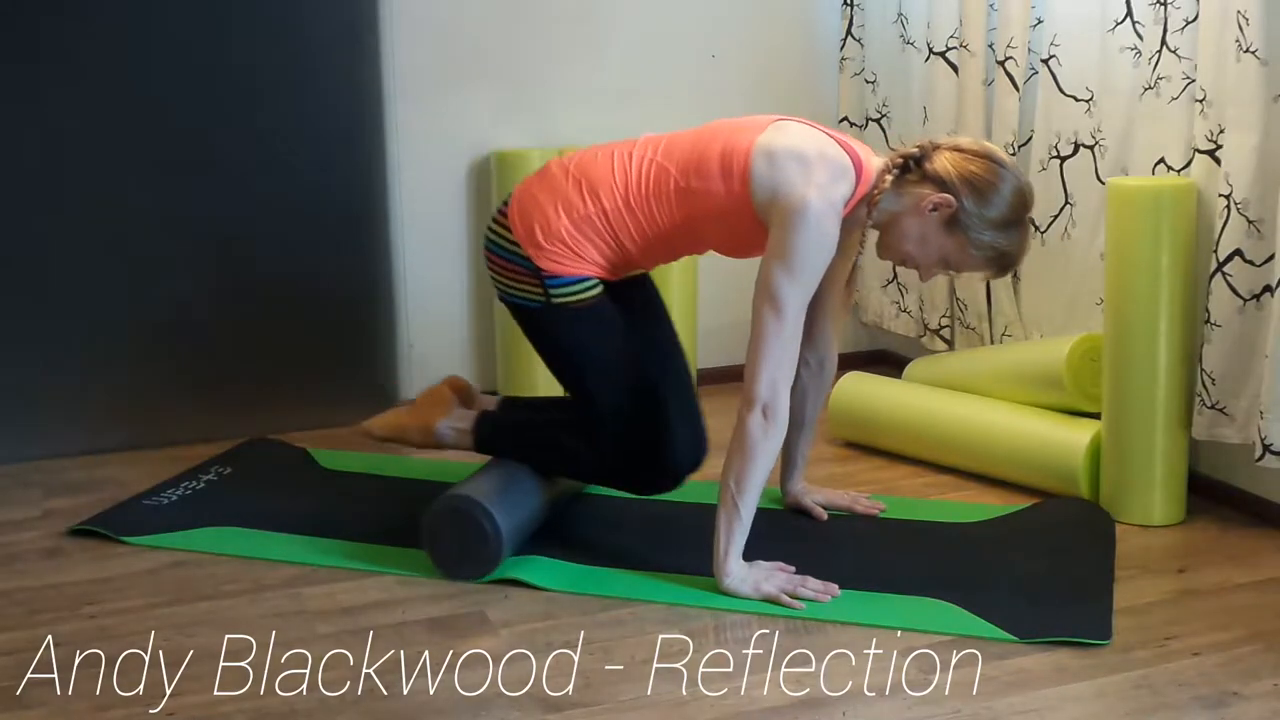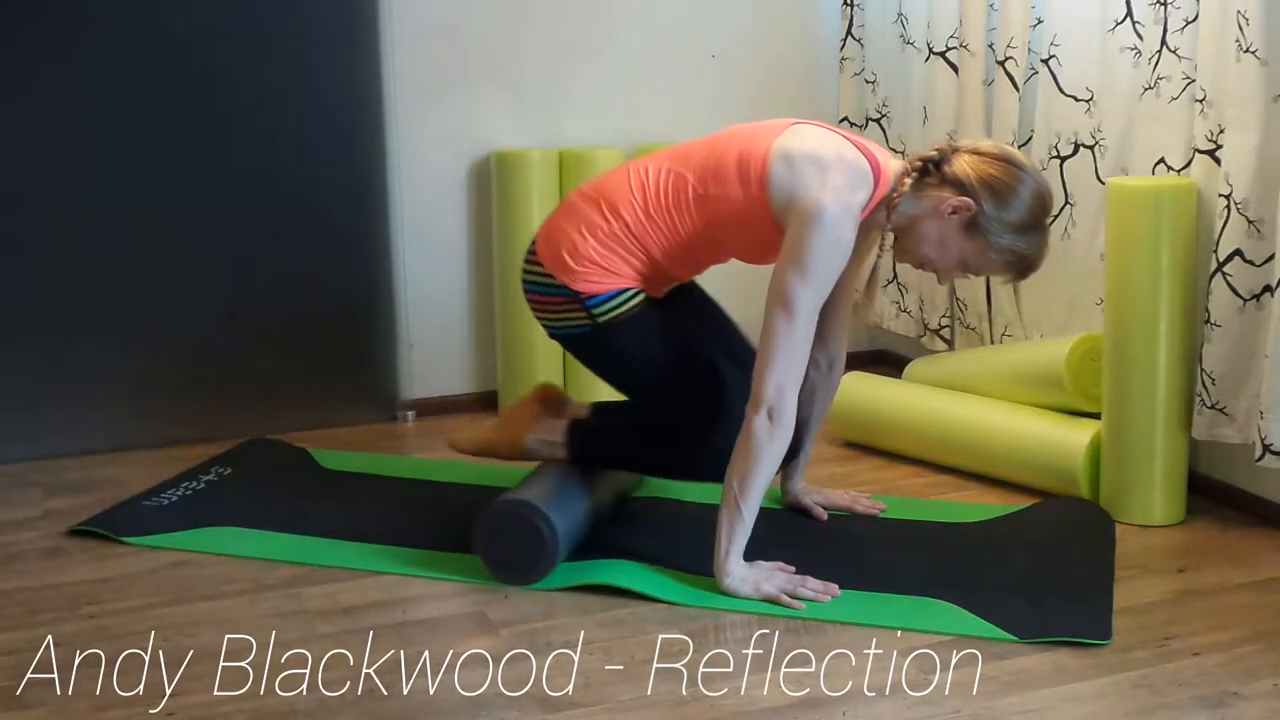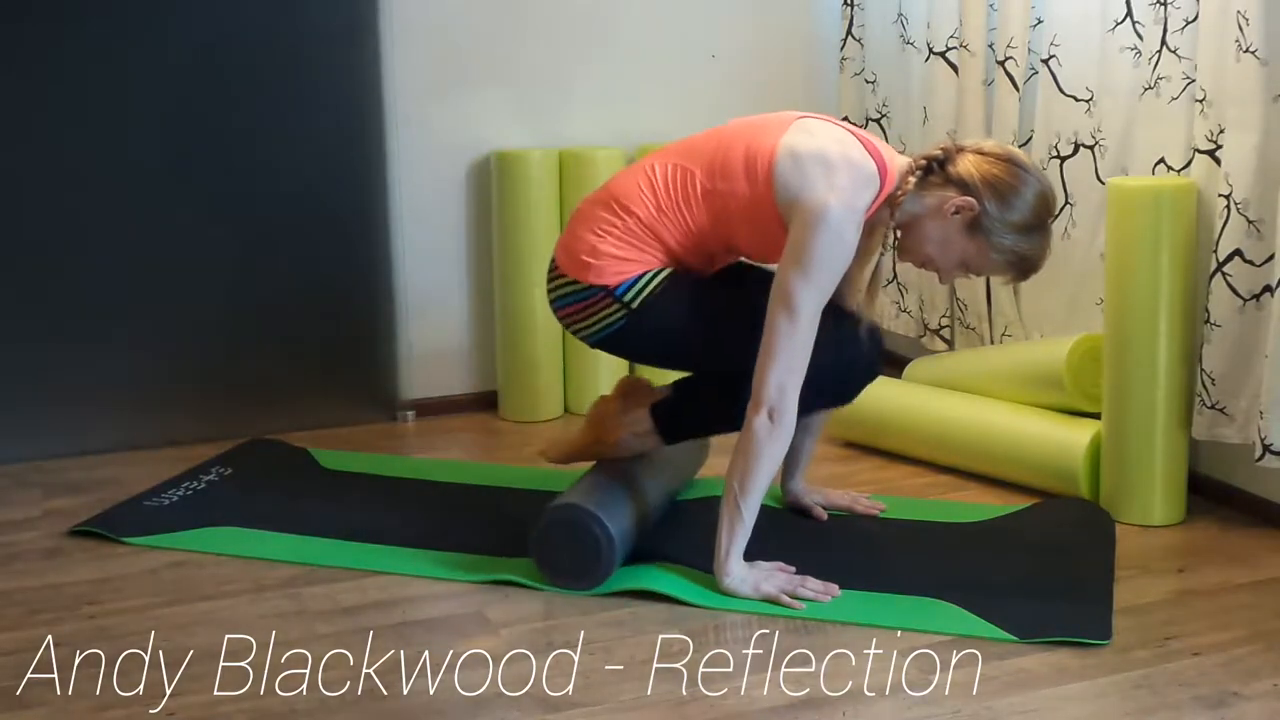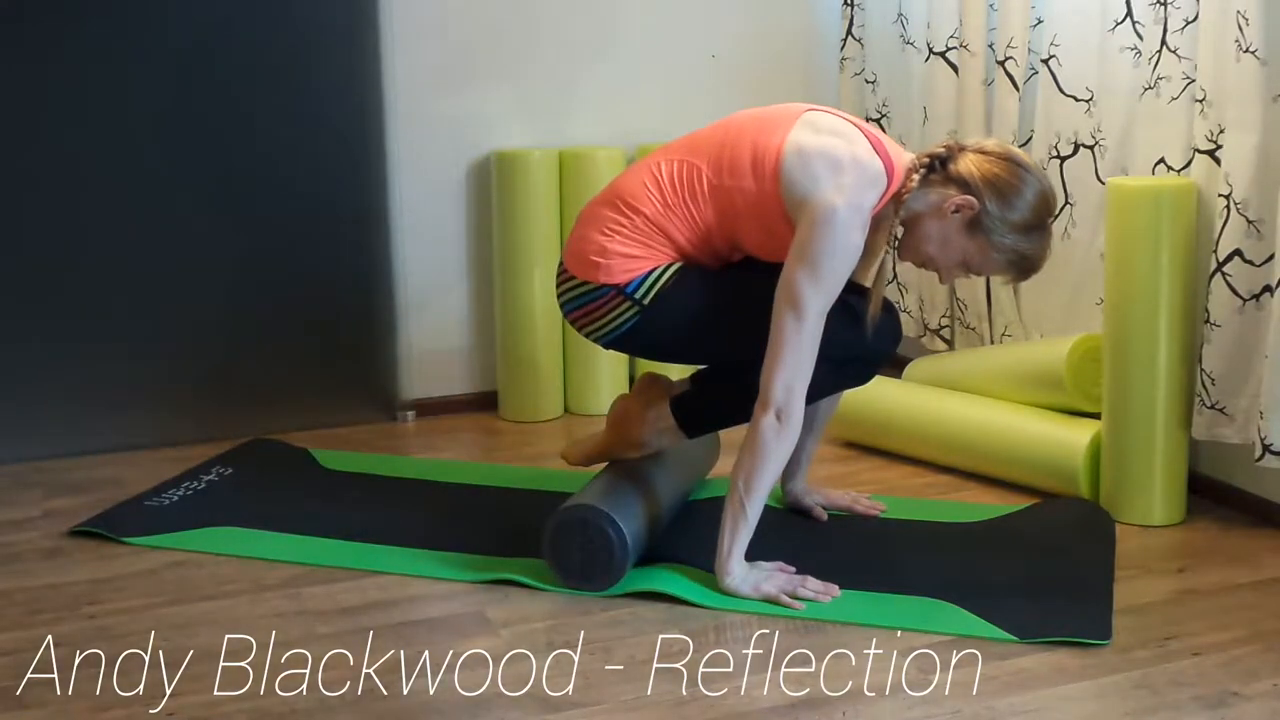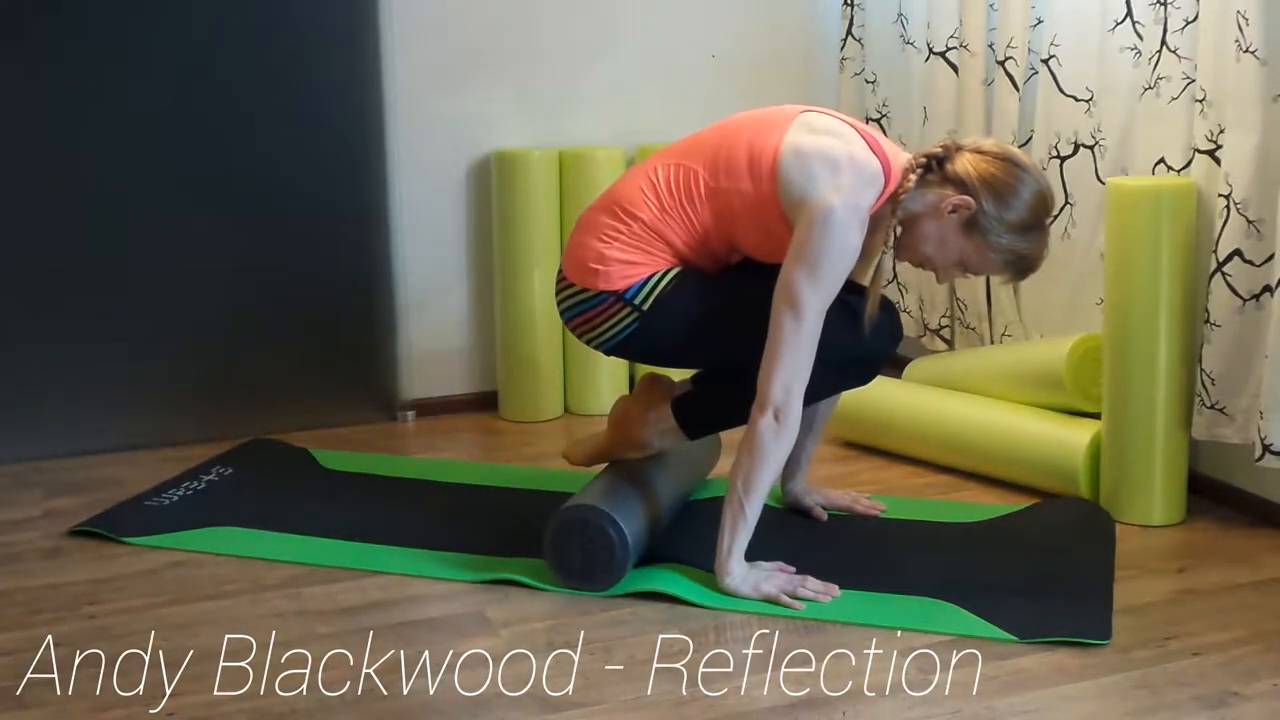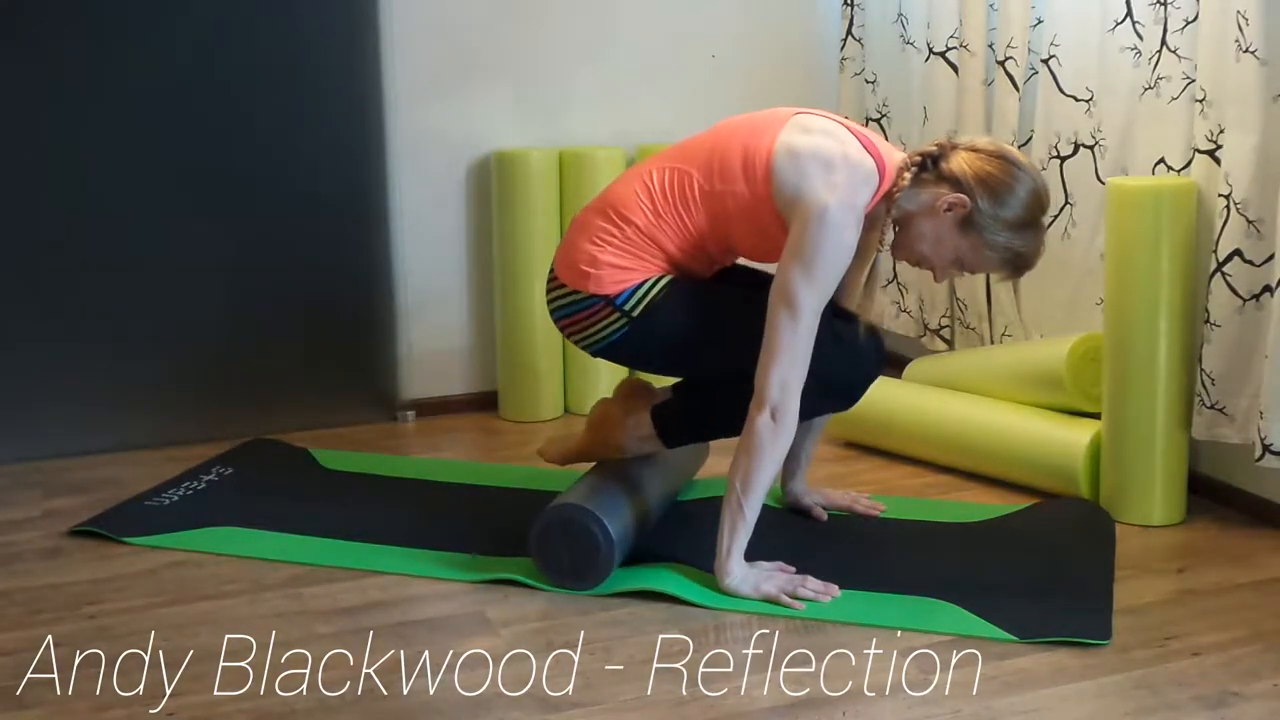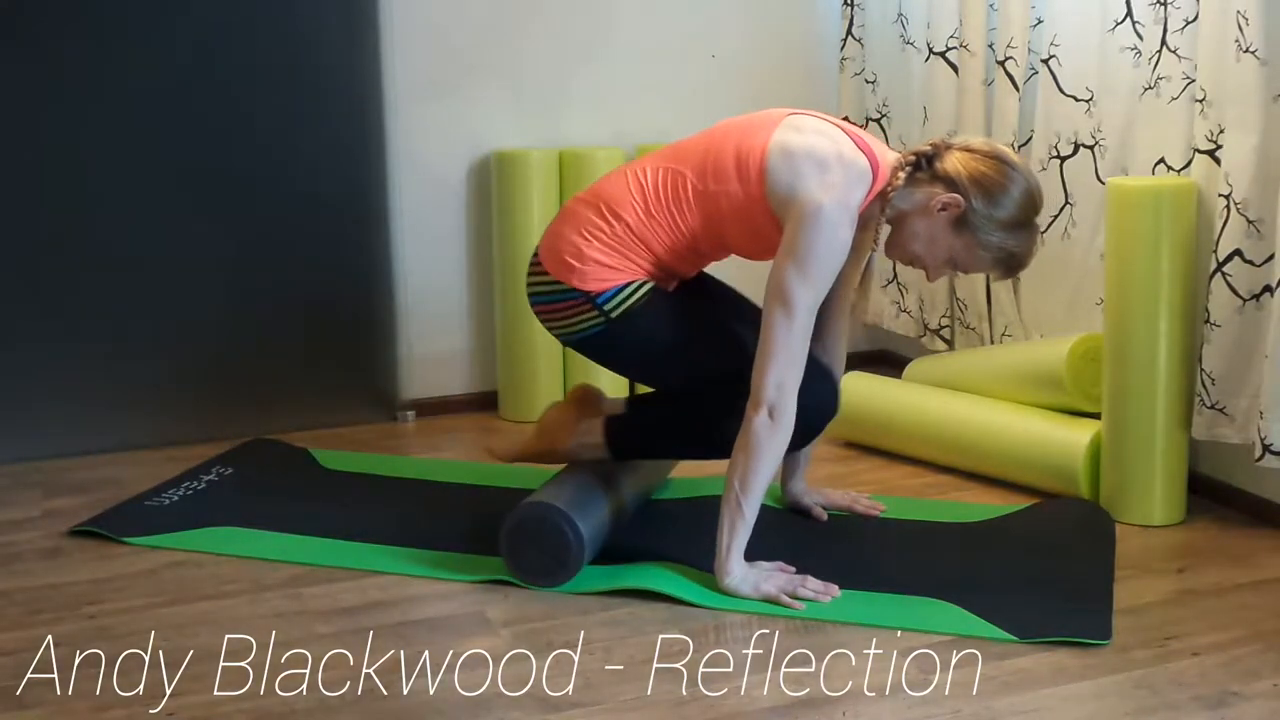
dt=0.3s
person 1, frame 1
left shoulder: (855, 187)
right shoulder: (817, 200)
left elbow: (817, 353)
right elbow: (764, 398)
left wrist: (794, 482)
right wrist: (729, 563)
left hip: (597, 242)
right hip: (549, 242)
left knee: (668, 441)
right knee: (661, 457)
left ankle: (482, 410)
right ankle: (459, 424)
person 1, frame 2
left shoulder: (877, 190)
right shoulder: (835, 204)
left elbow: (825, 354)
right elbow: (774, 400)
left wrist: (795, 480)
right wrist: (730, 564)
left hip: (634, 259)
right hip: (585, 269)
left knee: (740, 414)
right knee: (741, 424)
left ankle: (566, 419)
right ankle: (551, 434)
person 1, frame 3
left shoulder: (881, 181)
right shoulder: (838, 201)
left elbow: (810, 363)
right elbow: (773, 398)
left wrist: (794, 481)
right wrist: (731, 565)
left hip: (656, 257)
right hip: (605, 275)
left knee: (847, 352)
right knee: (849, 356)
left ankle: (650, 410)
right ankle: (637, 422)
person 1, frame 4
left shoulder: (885, 178)
right shoulder: (845, 201)
left elbow: (824, 353)
right elbow: (780, 397)
left wrist: (794, 480)
right wrist: (731, 566)
left hip: (664, 253)
right hip: (616, 275)
left knee: (835, 334)
right knee: (868, 334)
left ankle: (665, 405)
right ankle: (657, 419)
person 1, frame 5
left shoulder: (886, 179)
right shoulder: (843, 200)
left elbow: (822, 354)
right elbow: (778, 397)
left wrist: (795, 481)
right wrist: (732, 567)
left hip: (662, 259)
right hip: (614, 282)
left knee: (845, 332)
right knee: (867, 334)
left ankle: (670, 406)
right ankle: (658, 422)
person 1, frame 6
left shoulder: (880, 179)
right shoulder: (838, 199)
left elbow: (818, 357)
right elbow: (776, 395)
left wrist: (795, 481)
right wrist: (732, 565)
left hip: (650, 263)
right hip: (606, 285)
left knee: (838, 351)
right knee: (851, 359)
left ankle: (650, 411)
right ankle: (636, 427)
person 1, frame 7
left shoulder: (873, 183)
right shoulder: (833, 199)
left elbow: (825, 345)
right elbow: (773, 398)
left wrist: (794, 480)
right wrist: (731, 566)
left hip: (639, 260)
right hip: (588, 276)
left knee: (807, 383)
right knee: (804, 398)
left ankle: (604, 417)
right ankle: (587, 434)
